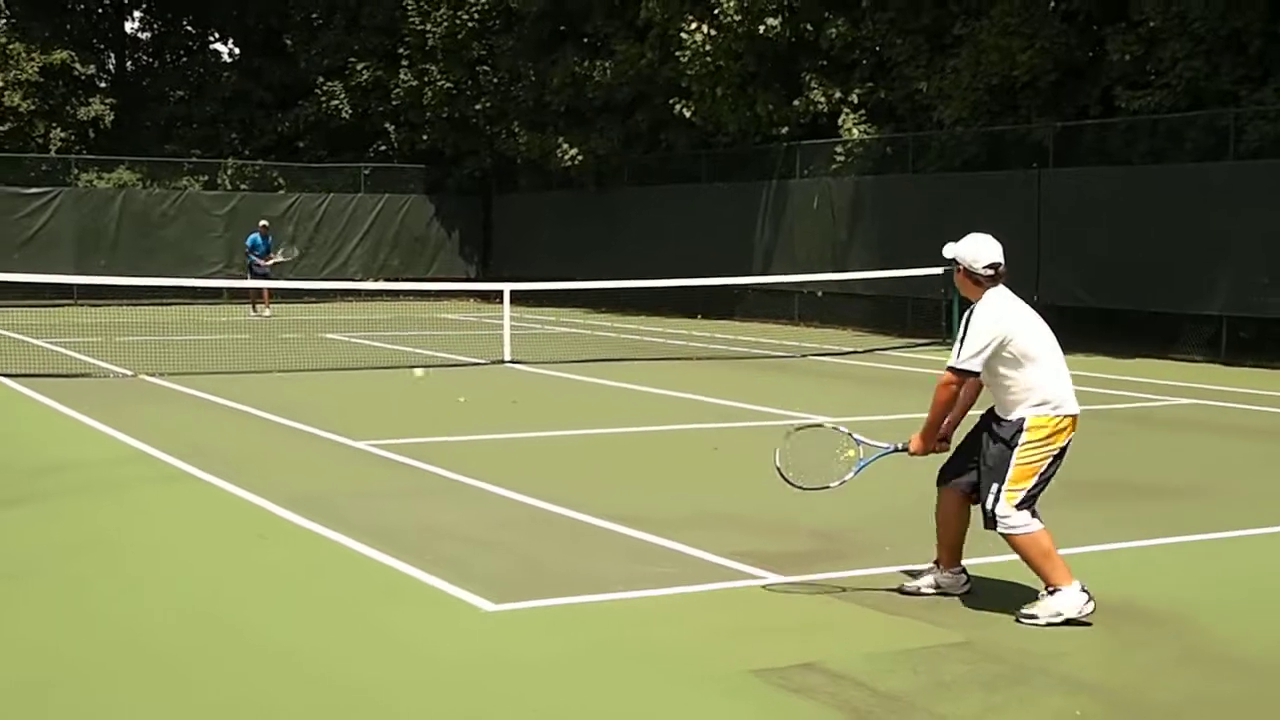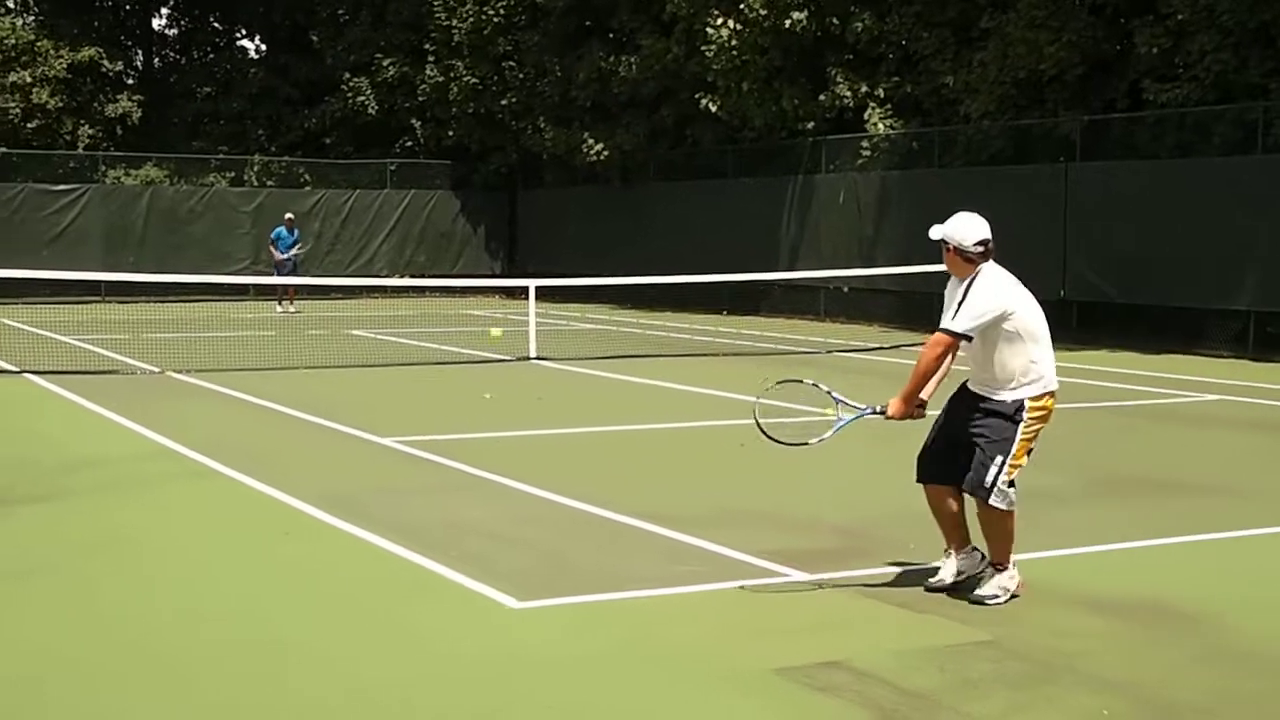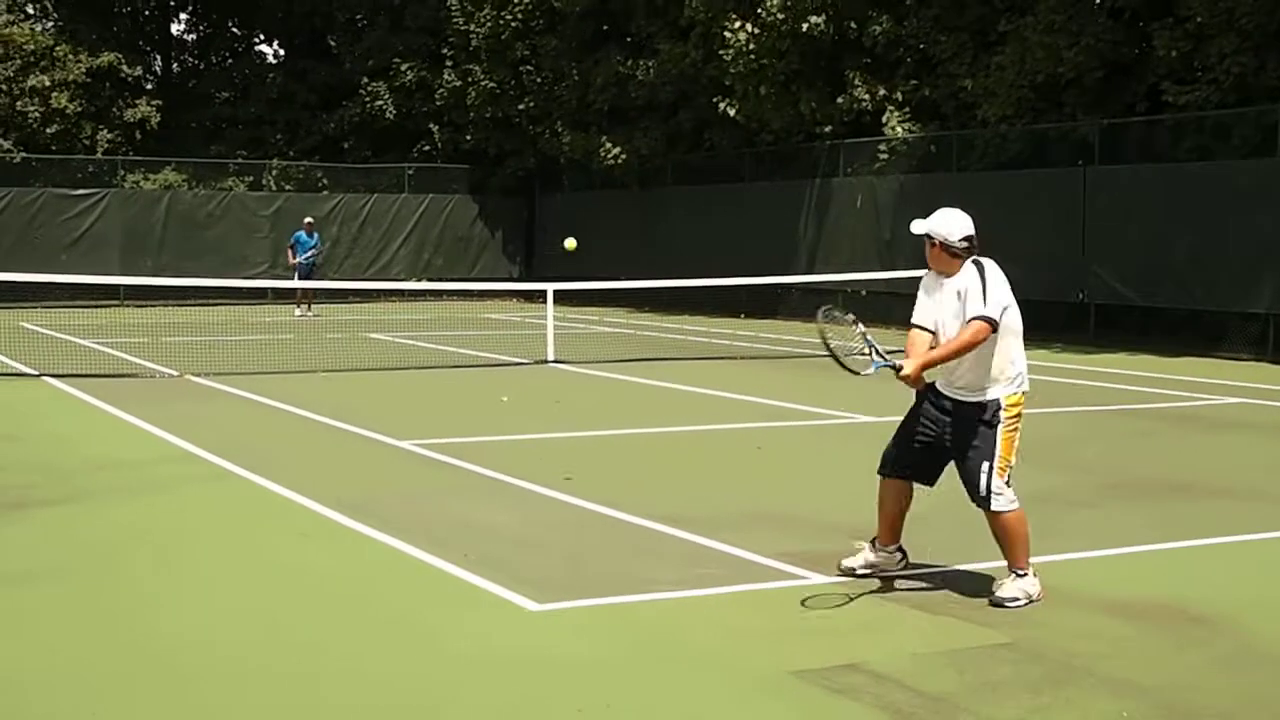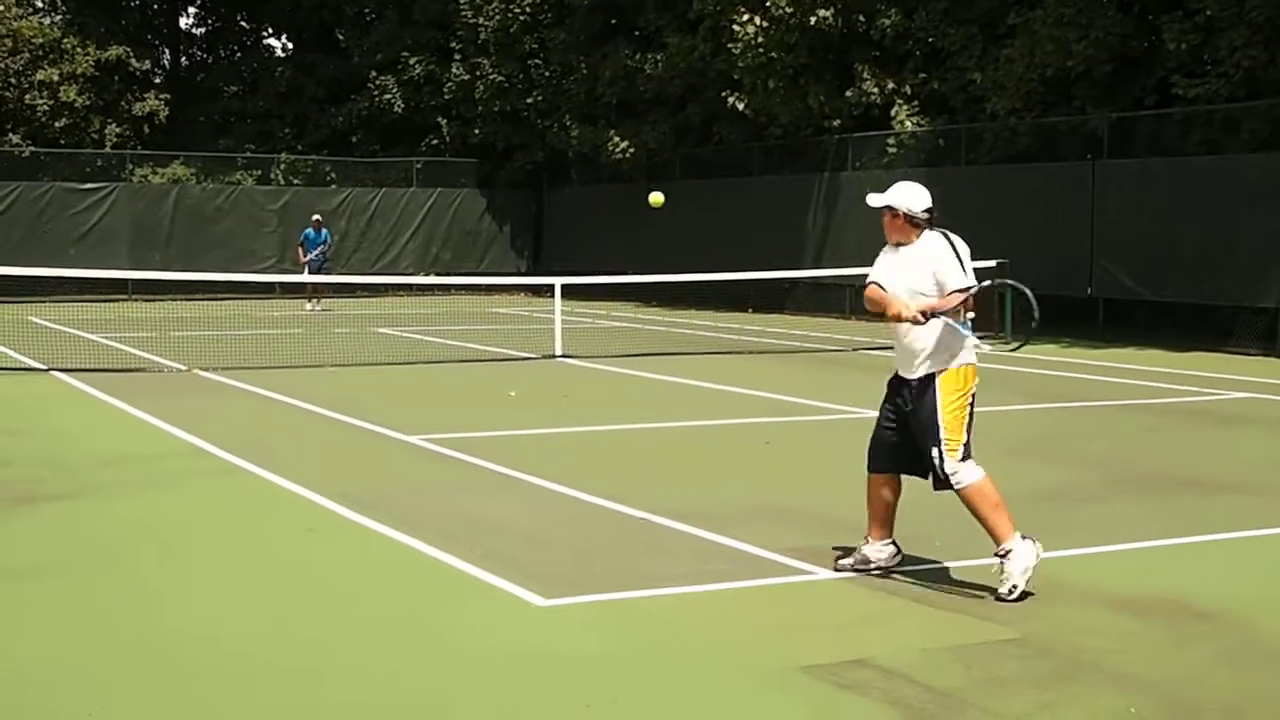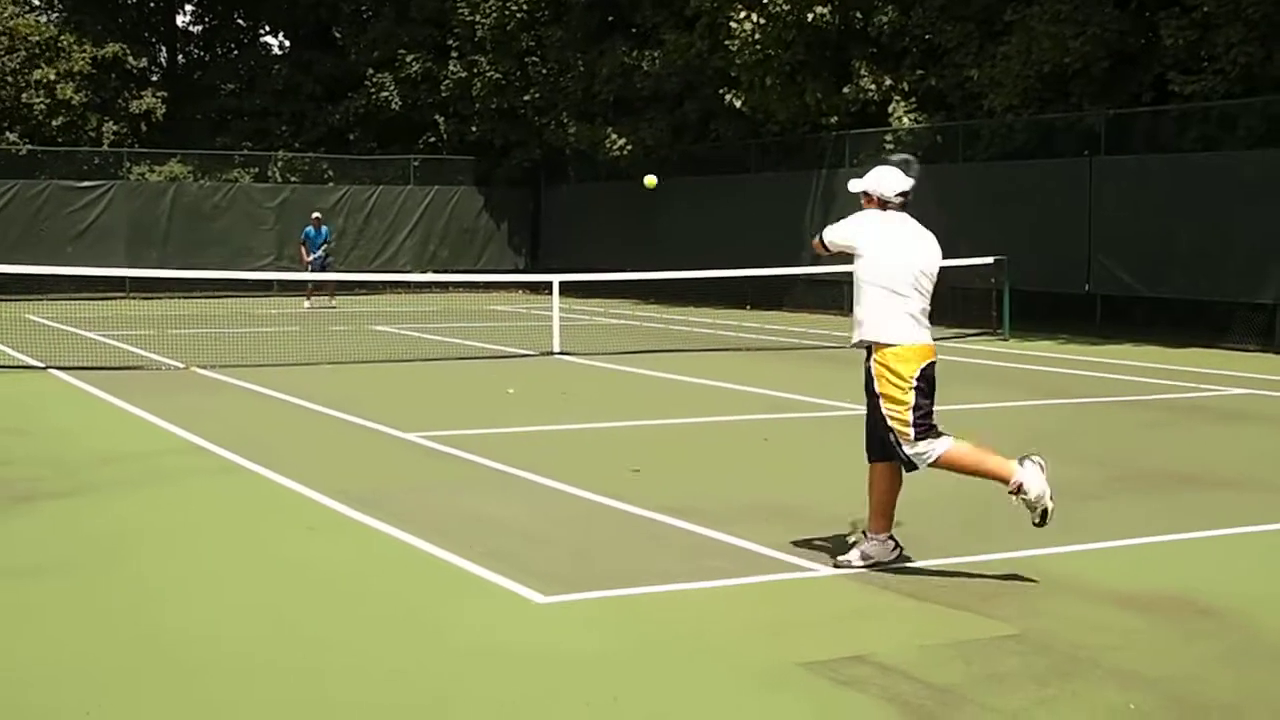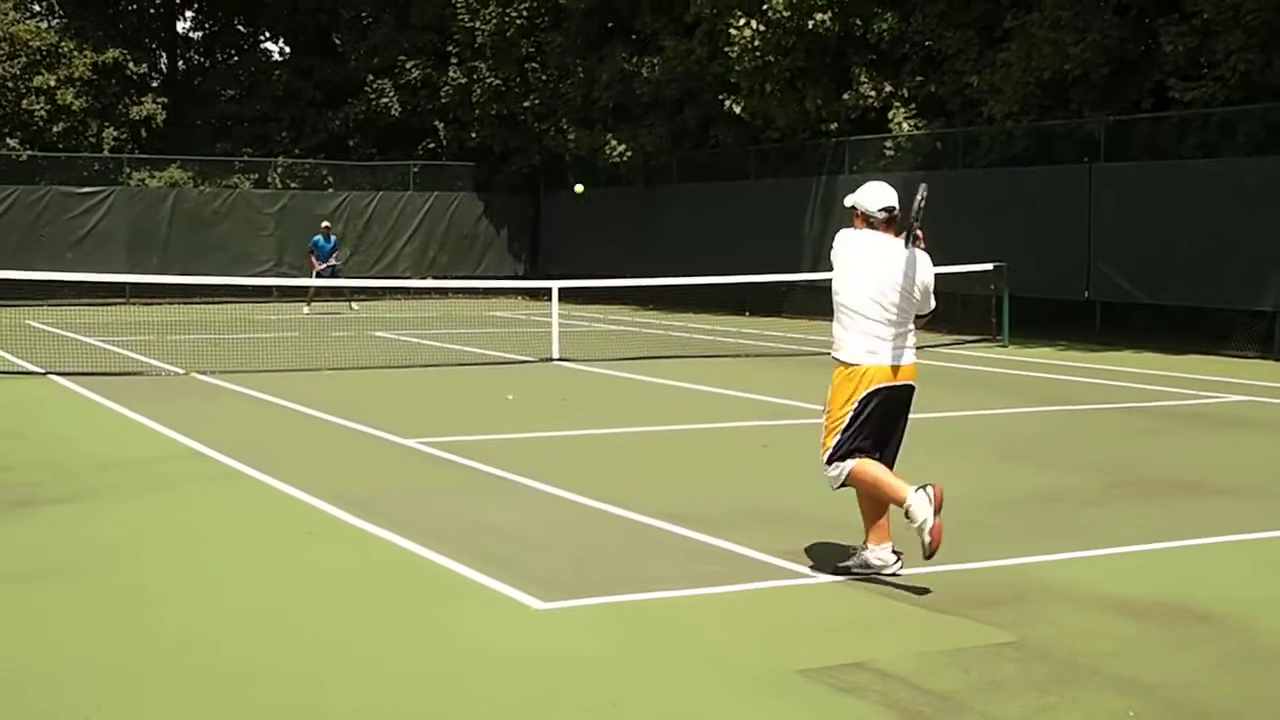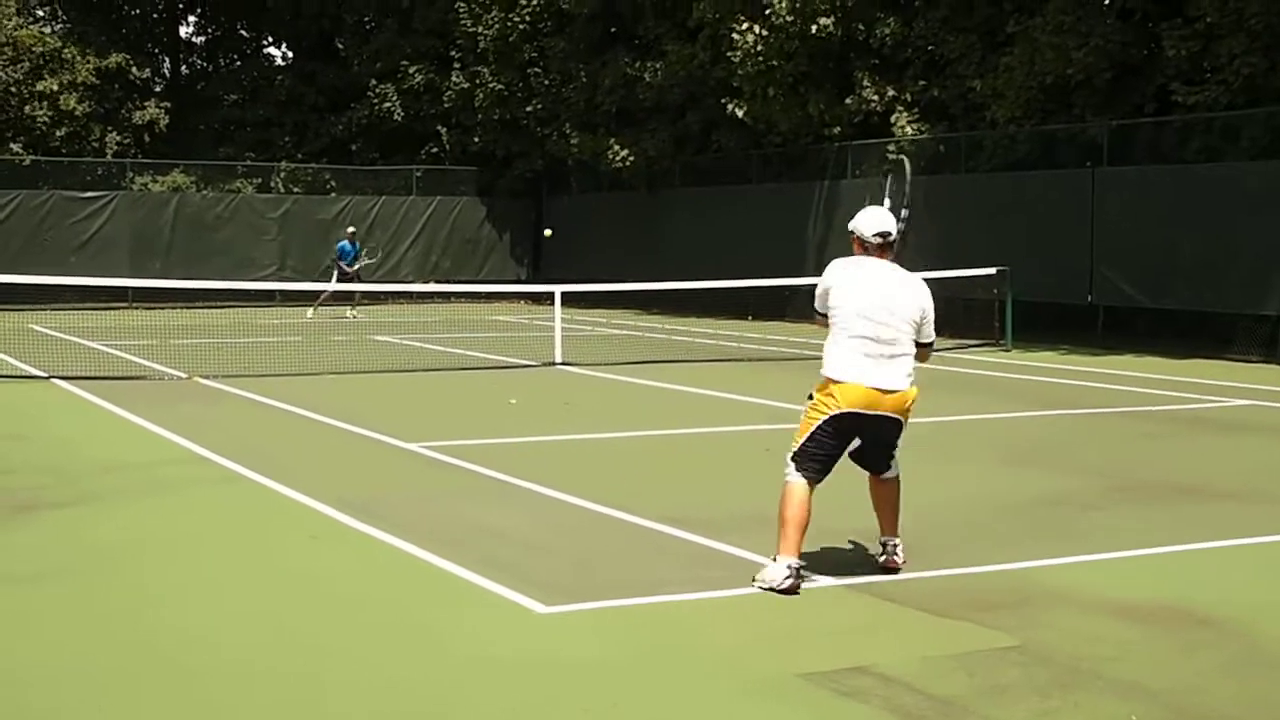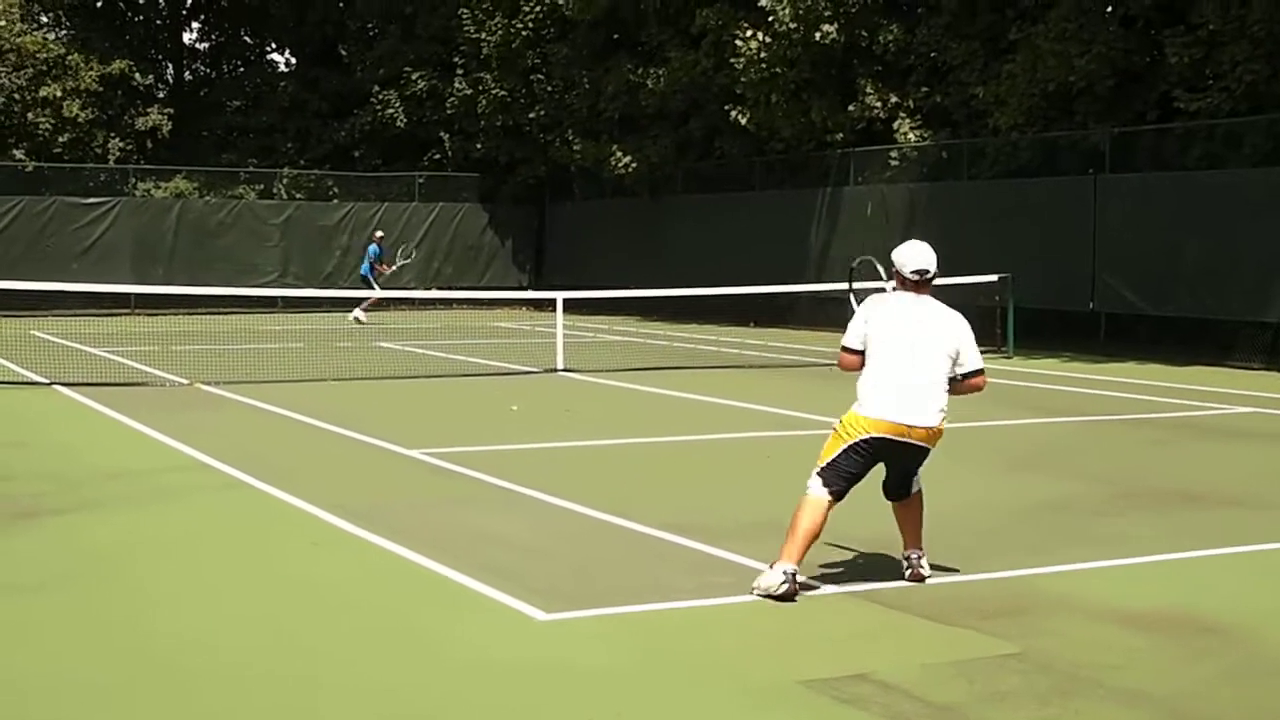
dt=0.2s
person 1, frame 1
left shoulder: (985, 313)
right shoulder: (995, 305)
left elbow: (951, 382)
right elbow: (974, 379)
left wrist: (926, 435)
right wrist: (946, 427)
left hip: (1045, 417)
right hip: (1016, 414)
left knee: (1006, 508)
right knee: (953, 482)
left ankle: (1068, 594)
right ankle: (948, 572)
person 1, frame 2
left shoulder: (989, 286)
right shoulder: (961, 283)
left elbow: (938, 346)
right elbow: (947, 346)
left wrist: (905, 399)
right wrist: (925, 393)
left hip: (1024, 399)
right hip: (981, 392)
left knee: (988, 484)
right knee: (934, 470)
left ankle: (1002, 571)
right ankle: (963, 556)
person 1, frame 3
left shoulder: (983, 274)
right shoulder: (931, 281)
left elbow: (977, 332)
right elbow: (920, 334)
left wrist: (925, 363)
right wrist: (915, 366)
left hip: (993, 401)
right hip: (943, 394)
left knee: (992, 490)
right knee: (897, 466)
left ankle: (1022, 577)
right ankle: (886, 551)
person 1, frame 4
left shoulder: (944, 245)
right shoulder: (891, 253)
left elbow: (961, 299)
right elbow: (873, 295)
left wrist: (928, 309)
right wrist: (891, 306)
left hip: (947, 374)
right hip: (908, 376)
left knee: (954, 465)
right knee: (882, 459)
left ankle: (1016, 550)
right ankle: (879, 546)
person 1, frame 5
left shoulder: (868, 222)
right shoulder: (928, 241)
left elbow: (823, 244)
left wrist: (827, 239)
left hip: (893, 353)
right hip: (908, 351)
left knee: (920, 445)
right knee: (882, 451)
left ankle: (1019, 475)
right ankle: (878, 541)
person 1, frame 6
left shoulder: (846, 242)
right shoulder: (918, 262)
left hip: (860, 369)
right hip: (903, 373)
left knee: (840, 461)
right knee: (875, 461)
left ankle: (915, 499)
right ankle: (879, 551)
person 1, frame 7
left shoulder: (838, 270)
right shoulder: (916, 287)
left elbow: (823, 317)
right elbow: (923, 352)
left hip: (844, 391)
right hip: (896, 399)
left knee: (800, 471)
right knee: (880, 464)
left ankle: (786, 564)
right ankle: (891, 547)
person 1, frame 8
left shoulder: (875, 305)
right shoulder: (955, 321)
left elbow: (848, 361)
right elbow: (975, 381)
left hip: (872, 420)
right hip: (925, 429)
left knee: (820, 489)
right knee: (903, 485)
left ankle: (784, 571)
right ankle: (916, 559)
